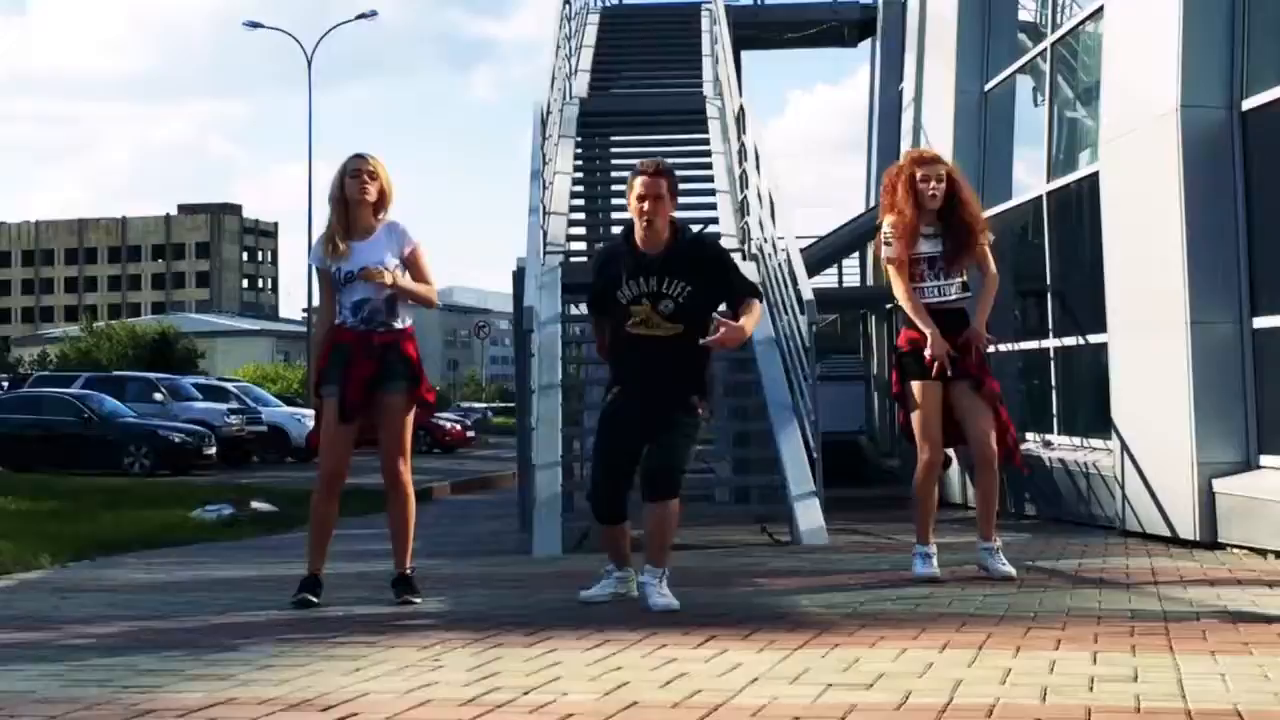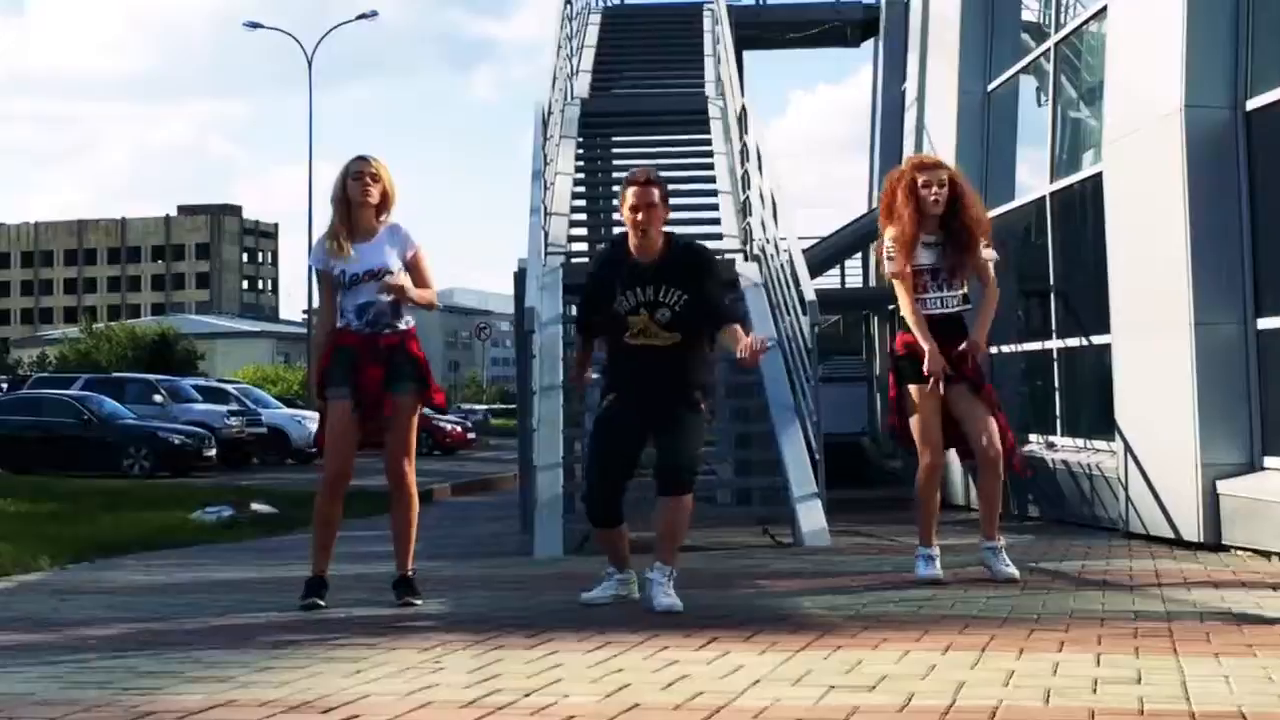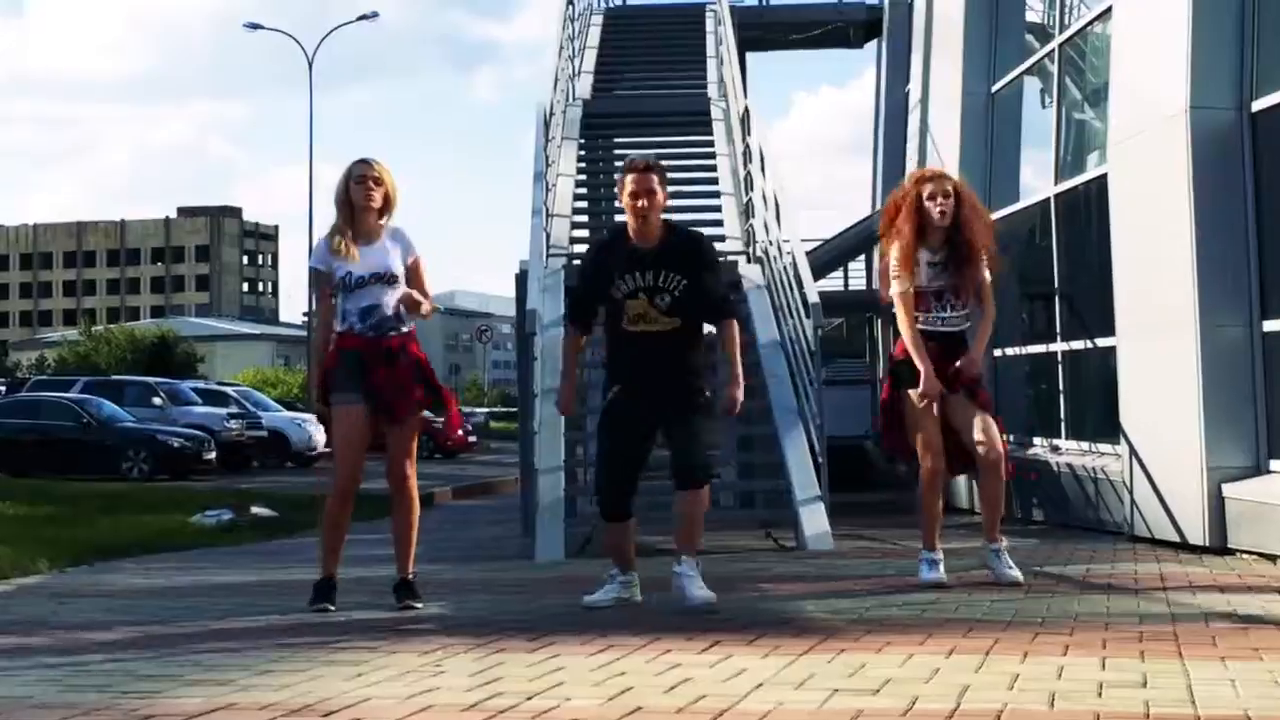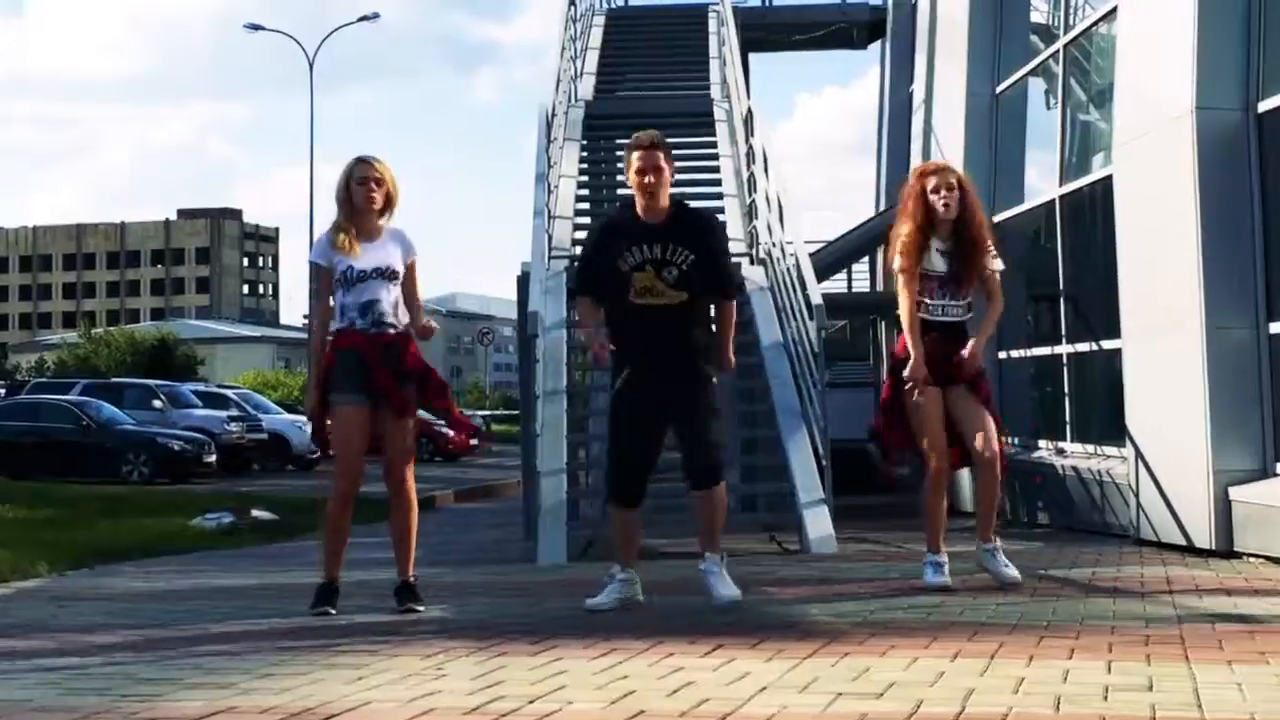
dt=0.1s
person 1, frame 1
left shoulder: (703, 252)
right shoulder: (613, 255)
left elbow: (750, 300)
left wrist: (742, 326)
right wrist: (606, 350)
left hip: (683, 392)
right hip: (628, 389)
left knee: (661, 474)
right knee: (605, 487)
left ankle: (655, 577)
right ankle: (619, 572)
person 1, frame 2
left shoulder: (695, 260)
right shoulder: (606, 264)
left elbow: (724, 319)
right elbow: (589, 326)
left wrist: (743, 342)
right wrist: (581, 368)
left hip: (680, 394)
right hip: (623, 394)
left knee: (677, 470)
right knee: (598, 493)
left ankle: (661, 577)
right ankle: (620, 575)
person 1, frame 3
left shoulder: (694, 249)
right shoulder: (604, 253)
left elbow: (724, 316)
right elbow: (579, 318)
left wrist: (735, 375)
right wrist: (568, 376)
left hip: (684, 384)
right hip: (627, 387)
left knee: (693, 465)
right knee: (612, 486)
left ankle: (686, 569)
right ankle: (623, 578)
person 1, frame 4
left shoulder: (702, 226)
right shoulder: (609, 230)
left elbow: (726, 291)
right elbow: (586, 293)
left wrist: (725, 348)
right wrist: (594, 332)
left hip: (692, 366)
right hip: (635, 369)
left knee: (707, 463)
right knee: (625, 476)
left ankle: (714, 566)
right ankle: (625, 577)
person 2, frame 1
left shoulder: (397, 235)
right shoulder: (326, 245)
left elbow: (430, 295)
right elbow: (326, 313)
left wrist: (398, 282)
right wrist: (316, 373)
left hip: (394, 353)
right hip: (345, 354)
left knee: (396, 471)
right knee: (330, 472)
left ankle: (403, 572)
right ankle: (312, 574)
person 2, frame 2
left shoulder: (400, 237)
right shoulder: (328, 247)
left elbow: (430, 297)
right elbow: (326, 316)
left wrist: (404, 286)
right wrist: (316, 376)
left hip: (399, 354)
right hip: (349, 356)
left knee: (401, 472)
right knee: (335, 473)
left ankle: (404, 574)
right ankle: (317, 575)
person 2, frame 3
left shoulder: (401, 241)
right shoulder: (328, 249)
left elbow: (426, 304)
right elbow: (323, 320)
left wrist: (413, 301)
right wrist: (317, 382)
left hip: (401, 358)
right hip: (352, 360)
left knee: (403, 476)
right knee: (345, 477)
left ankle: (405, 578)
right ankle: (326, 579)
person 2, frame 4
left shoulder: (400, 241)
right shoulder: (328, 246)
right elbow: (320, 315)
left wrist: (421, 325)
right wrist: (313, 382)
left hip: (397, 357)
right hip: (350, 358)
left knee: (401, 477)
right knee: (347, 479)
left ankle: (406, 580)
right ankle: (329, 583)
person 3, frame 1
left shoulder: (964, 226)
right shoulder: (897, 227)
left elbow: (989, 275)
right elbow: (900, 287)
left wrist: (980, 321)
right wrist: (931, 334)
left hip: (962, 342)
right hip: (919, 345)
left knee: (988, 448)
right knee: (930, 454)
left ankle: (988, 545)
right ankle: (924, 549)
person 3, frame 2
left shoulder: (965, 231)
right shoulder: (898, 236)
left elbow: (989, 285)
right elbow: (905, 298)
left wrist: (979, 332)
right wrist: (929, 348)
left hip: (960, 347)
right hip: (917, 351)
left knee: (991, 447)
right knee: (931, 457)
left ankle: (991, 545)
right ankle: (927, 551)
person 3, frame 3
left shoulder: (970, 246)
right shoulder: (903, 250)
left elbow: (987, 305)
right elbow: (905, 317)
left wrist: (976, 353)
right wrist: (925, 370)
left hip: (958, 360)
right hip: (915, 363)
left knee: (992, 452)
right knee: (933, 464)
left ankle: (994, 547)
right ankle: (930, 555)
person 3, frame 4
left shoulder: (977, 241)
right shoulder: (912, 239)
left elbow: (995, 299)
right elbow: (907, 303)
left wrist: (977, 344)
right wrist: (916, 360)
left hip: (959, 355)
right hip: (918, 355)
left knee: (989, 451)
right knee: (937, 462)
left ankle: (988, 546)
right ankle: (934, 557)
